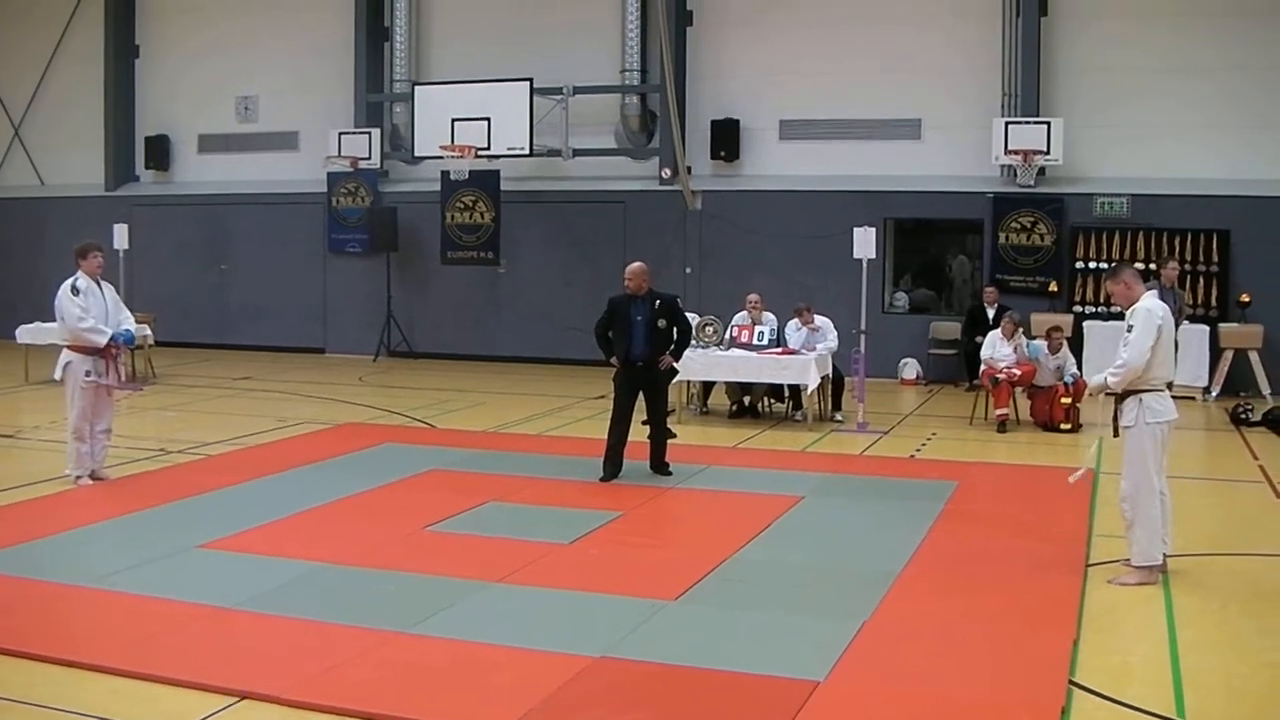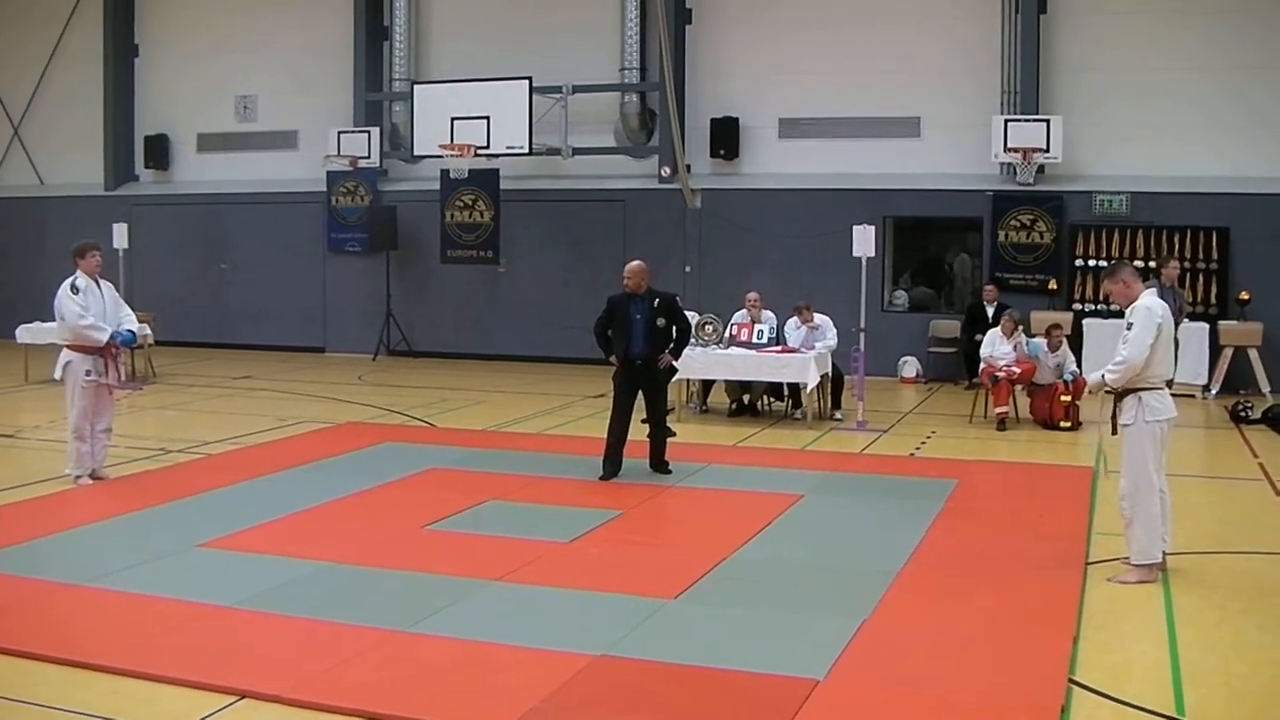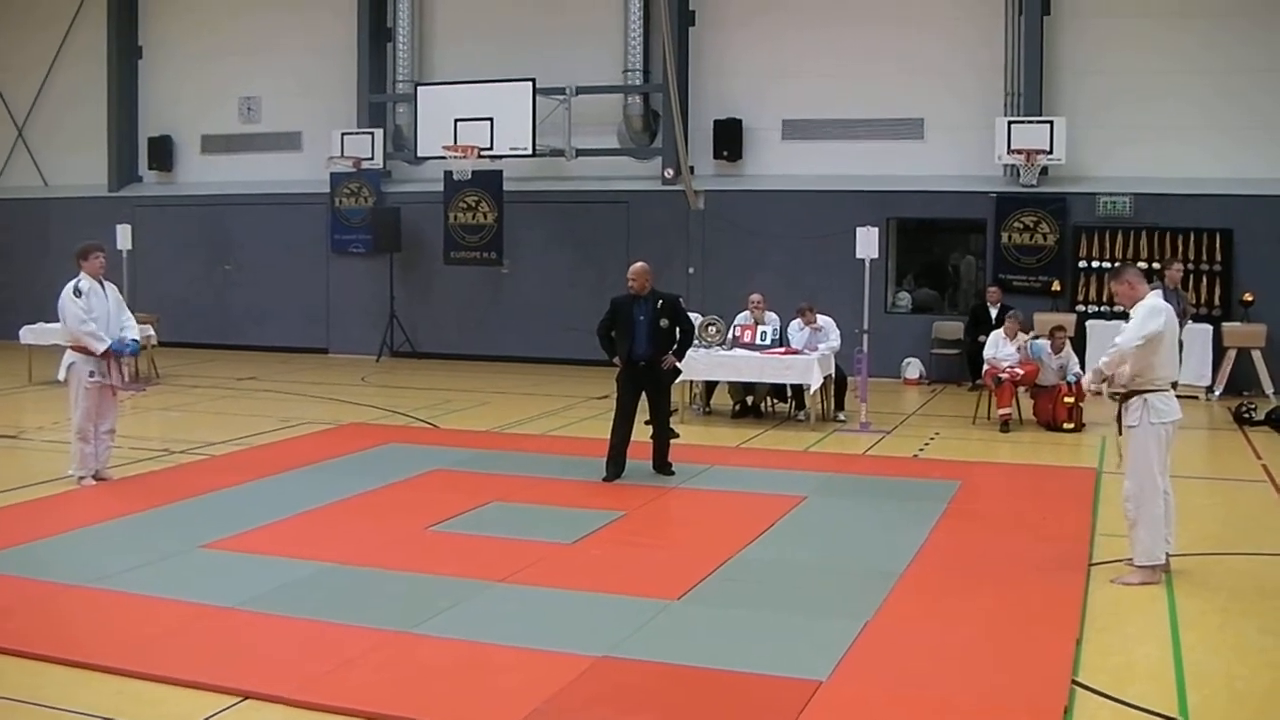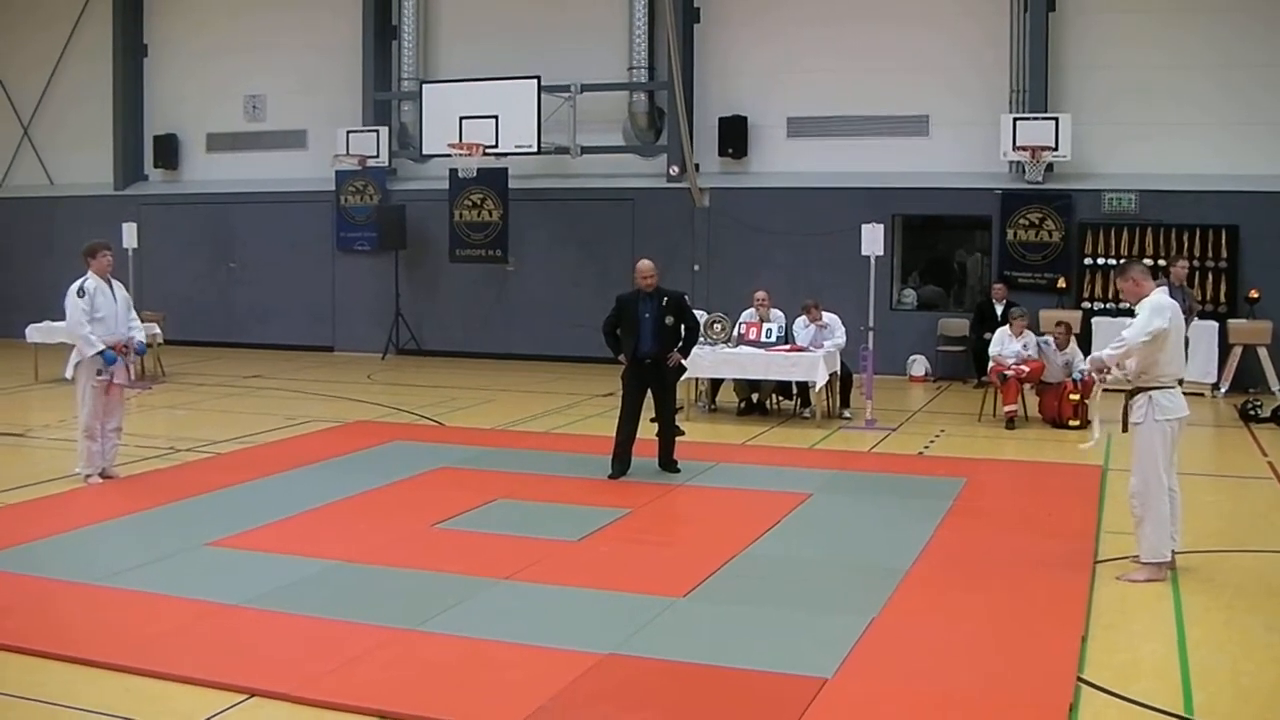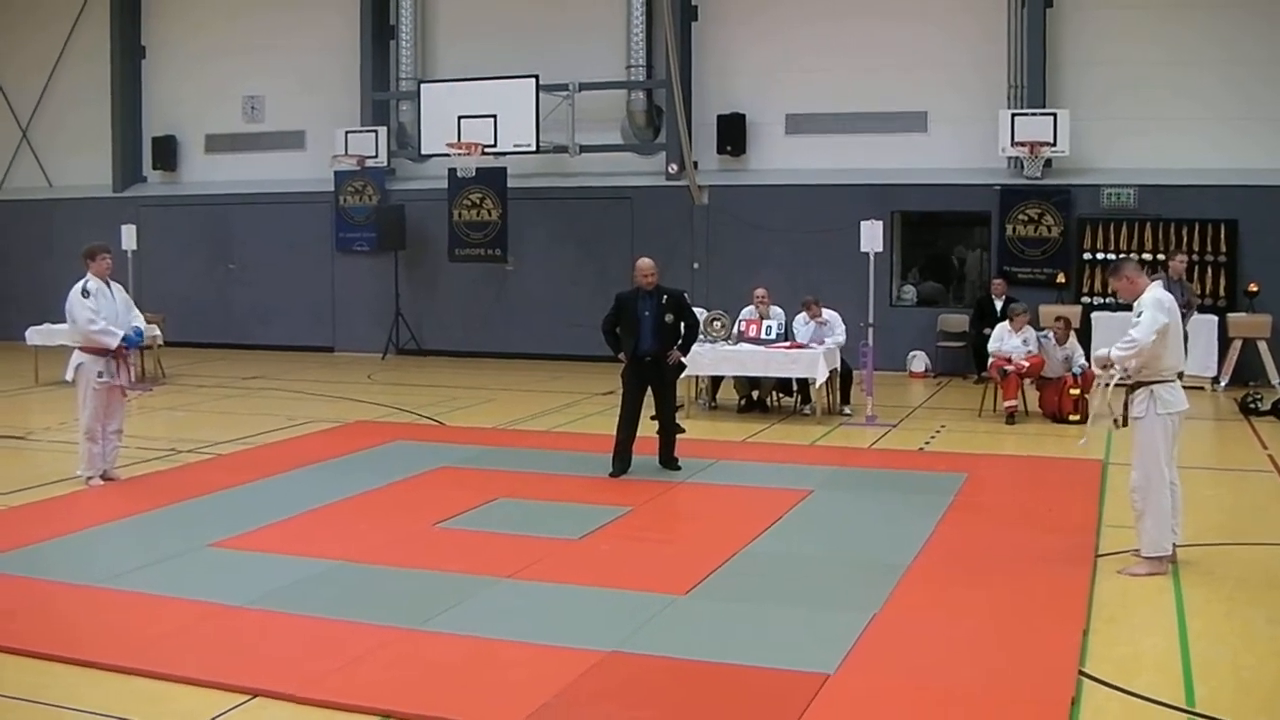
dt=0.3s
person 1, frame 1
left shoulder: (1145, 311)
right shoulder: (1155, 308)
left elbow: (1133, 362)
left wrist: (1103, 382)
right wrist: (1112, 381)
left hip: (1144, 407)
right hip: (1152, 403)
left knee: (1138, 487)
right knee: (1152, 483)
left ankle: (1146, 566)
right ankle: (1155, 553)
person 1, frame 2
left shoulder: (1144, 309)
right shoulder: (1153, 306)
left elbow: (1131, 358)
left wrist: (1103, 378)
right wrist: (1114, 379)
left hip: (1144, 406)
right hip: (1151, 401)
left knee: (1137, 486)
right knee: (1152, 481)
left ankle: (1145, 564)
right ankle: (1154, 552)
person 1, frame 3
left shoulder: (1149, 309)
right shoulder: (1158, 308)
left elbow: (1124, 347)
left wrist: (1101, 370)
right wrist: (1117, 375)
left hip: (1149, 407)
right hip: (1156, 403)
left knee: (1142, 486)
right knee: (1156, 483)
left ankle: (1148, 565)
right ankle: (1158, 553)
person 1, frame 4
left shoulder: (1155, 306)
right shoulder: (1165, 305)
left elbow: (1130, 342)
left wrist: (1100, 358)
right wrist: (1118, 365)
left hip: (1156, 405)
right hip: (1163, 400)
left knee: (1148, 484)
right knee: (1163, 480)
left ankle: (1155, 562)
right ankle: (1163, 550)
person 1, frame 5
left shoulder: (1153, 301)
right shoulder: (1160, 299)
left elbow: (1139, 342)
left wrist: (1107, 355)
right wrist: (1123, 362)
left hip: (1155, 398)
right hip: (1161, 394)
left knee: (1148, 478)
right knee: (1163, 474)
left ankle: (1156, 556)
right ankle: (1164, 544)
person 2, frame 1
left shoulder: (107, 288)
right shoulder: (72, 288)
left elbow: (123, 315)
right elbow: (78, 323)
left wrist: (126, 333)
right wrist: (110, 337)
left hip: (103, 361)
right hip: (80, 360)
left knee: (103, 418)
right knee: (80, 419)
left ankle: (96, 466)
right ankle: (80, 470)
person 2, frame 2
left shoulder: (106, 287)
right shoulder: (71, 287)
left elbow: (124, 313)
right elbow: (79, 321)
left wrist: (128, 332)
right wrist: (110, 335)
left hip: (104, 359)
right hip: (80, 360)
left knee: (103, 417)
right knee: (80, 418)
left ankle: (96, 465)
right ankle: (80, 470)
person 2, frame 3
left shoulder: (110, 289)
right shoulder: (75, 289)
left elbow: (125, 318)
right elbow: (79, 325)
left wrist: (131, 340)
right wrist: (108, 345)
left hip: (107, 362)
right hip: (84, 361)
left knee: (107, 418)
right knee: (84, 419)
left ankle: (100, 466)
right ankle: (83, 471)
person 2, frame 4
left shoulder: (118, 287)
right shoulder: (82, 288)
left elbow: (130, 317)
right elbow: (78, 326)
left wrist: (137, 339)
right wrist: (101, 352)
left hip: (115, 360)
right hip: (91, 360)
left knee: (114, 416)
right knee: (91, 417)
left ankle: (106, 464)
right ankle: (90, 469)
person 2, frame 5
left shoulder: (117, 289)
right shoulder: (83, 290)
left elbow: (133, 314)
right elbow: (89, 325)
left wrist: (136, 330)
right wrist: (121, 337)
left hip: (115, 362)
right hip: (92, 362)
left knee: (114, 419)
right knee: (92, 419)
left ankle: (107, 466)
right ankle: (91, 471)
person 3, frame 1
left shoulder: (667, 302)
right shoulder: (616, 303)
left elbow: (685, 329)
right elbow: (600, 330)
left wrist: (674, 355)
right wrist: (610, 355)
left hip: (655, 369)
right hip: (627, 369)
left knee: (658, 420)
right knee: (619, 420)
left ankle: (658, 463)
right ankle: (612, 467)
person 3, frame 2
left shoulder: (666, 301)
right shoulder: (616, 302)
left elbow: (685, 328)
right elbow: (599, 328)
left wrist: (673, 353)
right wrist: (609, 353)
left hip: (655, 368)
right hip: (626, 368)
left knee: (658, 418)
right knee: (618, 418)
left ankle: (658, 462)
right ankle: (611, 465)
person 3, frame 3
left shoulder: (669, 302)
right shoulder: (619, 303)
left elbow: (688, 329)
right elbow: (603, 330)
left wrist: (677, 355)
right wrist: (613, 355)
left hip: (658, 369)
right hip: (630, 369)
left knee: (661, 419)
right knee: (622, 419)
left ankle: (661, 463)
right ankle: (614, 466)
person 3, frame 4
left shoulder: (674, 299)
right shoulder: (624, 301)
left elbow: (693, 326)
right elbow: (608, 328)
left wrist: (682, 352)
right wrist: (619, 352)
left hip: (664, 366)
right hip: (635, 366)
left knee: (667, 417)
right knee: (627, 417)
left ankle: (667, 460)
right ankle: (620, 464)
person 3, frame 5
left shoulder: (674, 297)
right shoulder: (624, 299)
left elbow: (692, 324)
right elbow: (607, 326)
left wrist: (682, 349)
right wrist: (619, 351)
left hip: (663, 364)
right hip: (635, 364)
left knee: (667, 415)
right knee: (628, 415)
left ankle: (667, 458)
right ankle: (621, 462)
